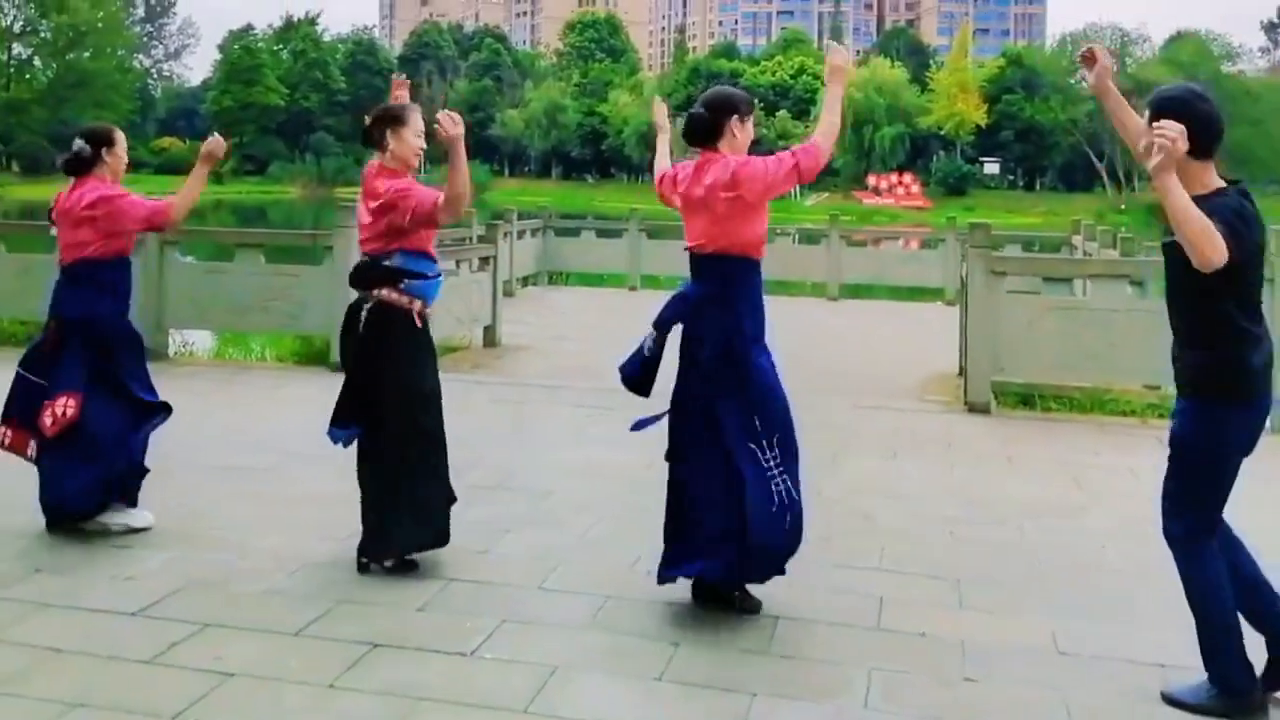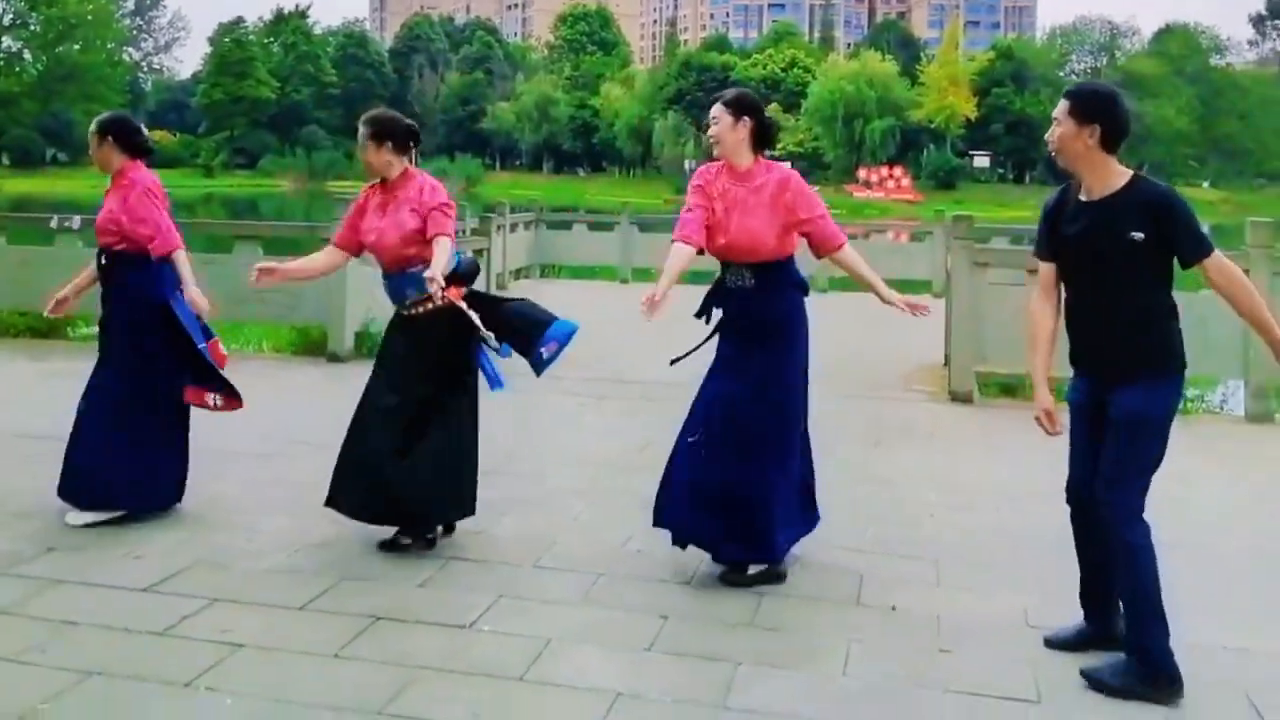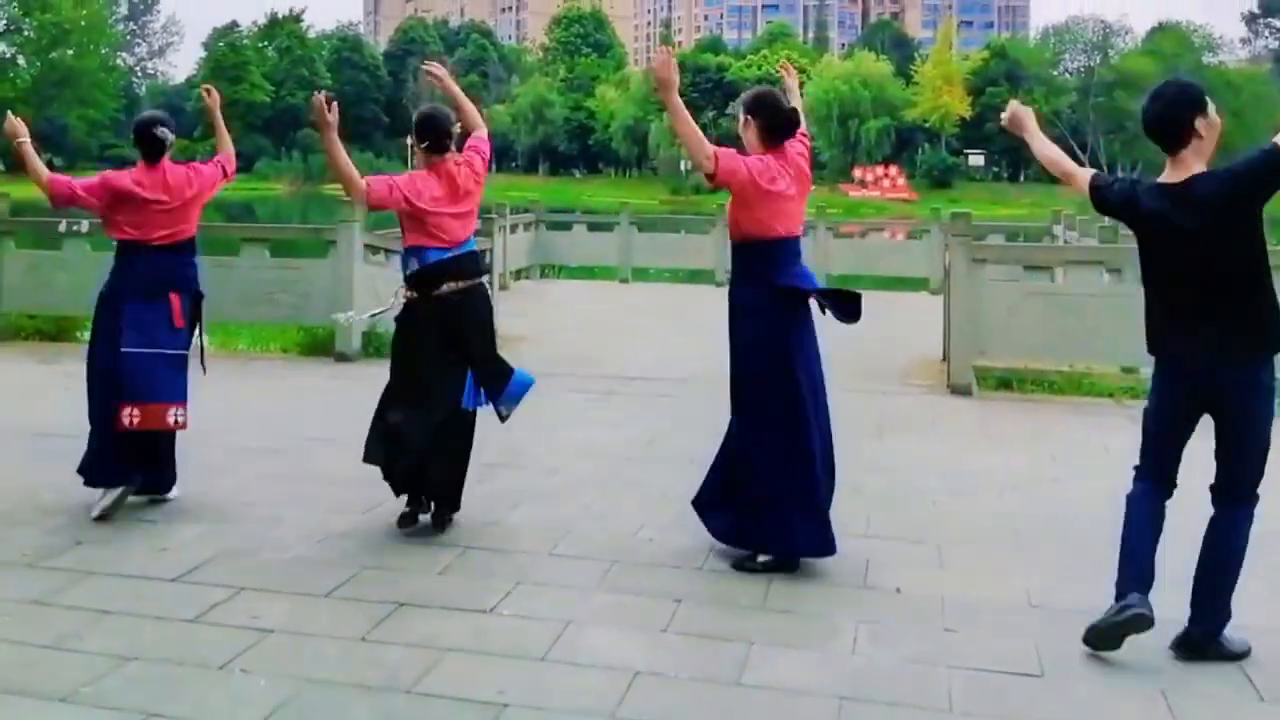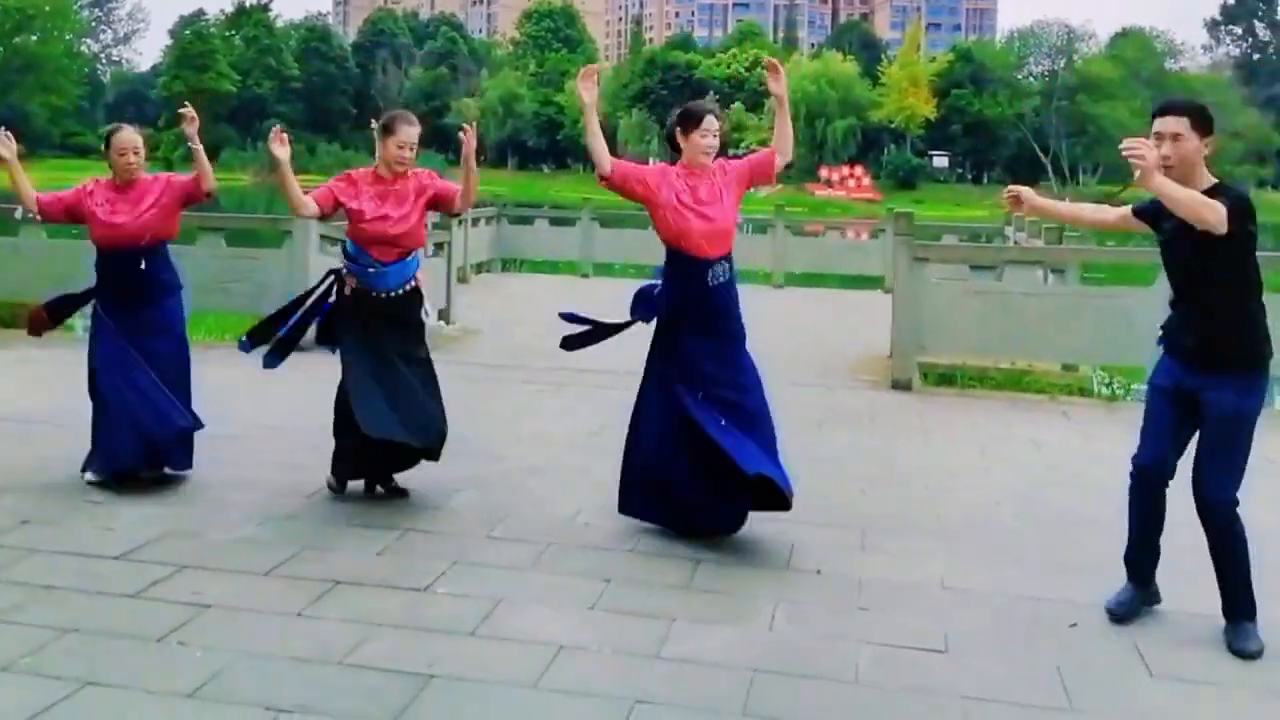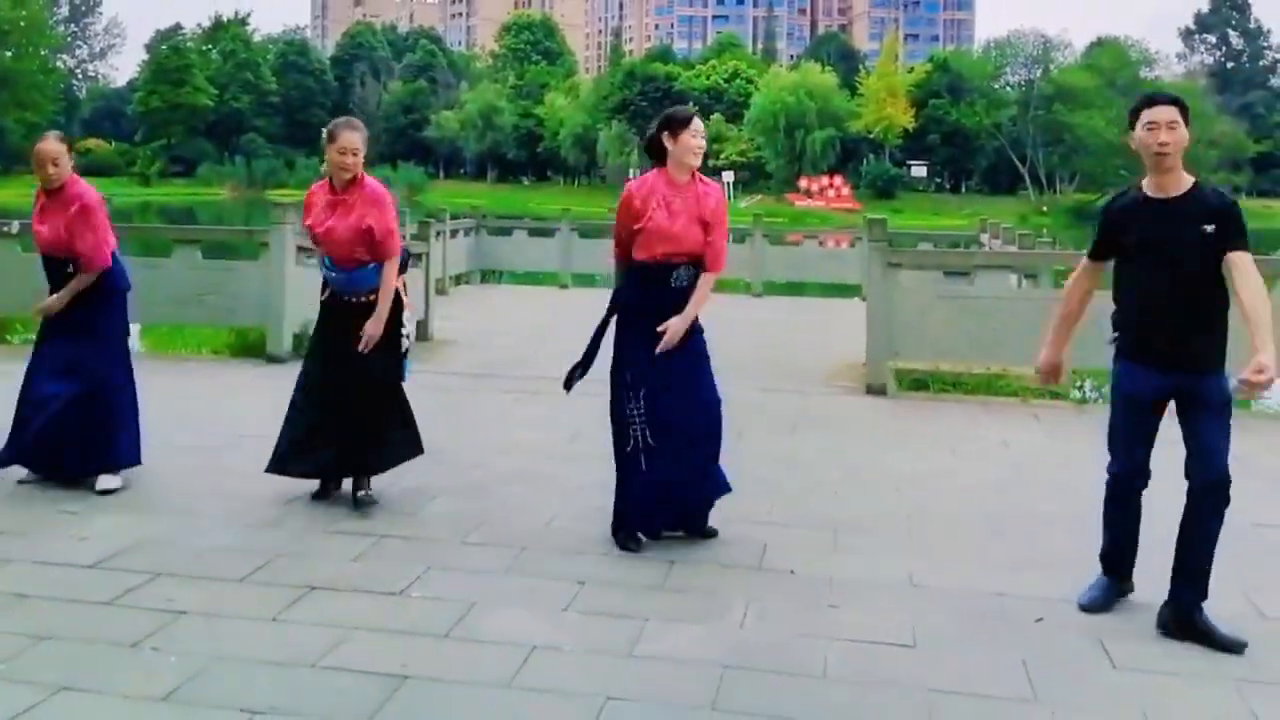
dt=0.7s
person 1, frame 1
left shoulder: (1221, 212)
right shoulder: (1218, 192)
left elbow: (1209, 258)
right elbow: (1145, 143)
left wrist: (1163, 176)
right wrist: (1106, 87)
left hip: (1222, 395)
left knee: (1188, 529)
right knee: (1200, 520)
person 1, frame 2
left shoulder: (1157, 204)
right shoulder: (1061, 209)
left elbow: (1224, 277)
right elbow: (1045, 294)
right wrist: (1042, 382)
left hip: (1148, 380)
right hip: (1092, 379)
left knee: (1117, 504)
right knee: (1085, 495)
left ankle: (1154, 665)
right ankle: (1103, 620)
person 1, frame 3
left shoulder: (1138, 201)
left elbow: (1071, 173)
left wrist: (1029, 129)
left hip: (1176, 369)
left knee: (1151, 484)
left ankle: (1131, 597)
right ankle: (1203, 629)
person 1, frame 4
left shoulder: (1232, 201)
right shoulder: (1163, 206)
left elbow: (1204, 216)
right elbow: (1109, 217)
left wrist: (1155, 180)
right wrist: (1043, 205)
left hip: (1235, 372)
right hip: (1179, 362)
left knee: (1214, 496)
right knee: (1147, 471)
left ankle: (1241, 615)
right ankle: (1140, 581)
person 1, frame 5
left shoulder: (1218, 207)
right shoulder: (1120, 210)
right elbow: (1084, 279)
right wrist: (1054, 345)
left hip: (1202, 368)
right hip: (1137, 364)
left knee: (1211, 481)
right knee: (1126, 475)
left ankle: (1184, 608)
right ankle: (1115, 574)
person 2, frame 1
left shoulder: (692, 175)
right shoulder: (744, 176)
left elbow: (663, 178)
right elbow: (812, 156)
left wrist: (661, 124)
right wrist: (833, 85)
left hip: (714, 313)
right hip: (729, 315)
left knee: (713, 439)
right knee: (758, 440)
left ankle: (716, 570)
right ankle: (722, 575)
person 2, frame 2
left shoulder: (784, 183)
right shoulder: (705, 180)
left elbow: (832, 244)
right elbow: (689, 238)
left wrist: (885, 293)
right wrist: (664, 284)
left hip: (778, 315)
right hip: (735, 313)
left knee: (767, 429)
right knee: (724, 421)
left ankle: (763, 551)
right ankle: (741, 537)
person 2, frame 3
left shoulder: (752, 171)
right shoulder: (796, 159)
left elbow: (705, 156)
right elbow: (799, 126)
left wrist: (671, 93)
right wrist: (793, 88)
left hip: (763, 303)
right hip: (782, 301)
left knee: (772, 418)
right knee: (769, 412)
left ankle: (783, 541)
right ankle: (781, 528)
person 2, frame 4
left shoulder: (731, 176)
right shoulder: (659, 181)
left elbow: (779, 157)
right elbow: (606, 165)
left wrist: (780, 103)
right wrist: (590, 108)
left hip: (723, 307)
right hip: (683, 309)
left knee: (735, 401)
right knee: (703, 403)
left ankle: (710, 497)
right ankle: (701, 504)
person 2, frame 5
left shoulder: (712, 195)
right shoulder: (638, 190)
left elbow: (713, 265)
right elbow: (622, 247)
left wrist: (686, 319)
right wrist: (623, 298)
left hip: (683, 314)
right hip: (640, 310)
left knee: (695, 407)
right knee: (640, 411)
left ankle: (685, 510)
right ankle: (633, 517)
person 3, frame 1
left shoulder: (378, 176)
right shoulder: (396, 190)
right elbow: (453, 207)
left wrist: (398, 109)
right wrist: (456, 143)
left hip: (391, 316)
right hip: (395, 318)
left knee: (390, 425)
right knee: (406, 427)
left ankle: (386, 536)
right ankle: (381, 546)
person 3, frame 2
left shoulder: (428, 191)
right shoulder: (366, 203)
left elbow: (444, 246)
right elbow: (334, 256)
left wrist: (435, 274)
right wrist: (282, 271)
left hip: (443, 317)
right hip: (408, 320)
left knee: (418, 418)
right knee: (391, 416)
left ankle: (422, 521)
right ankle: (430, 514)
person 3, frame 3
left shoulder: (411, 186)
right shoulder: (469, 170)
left elbow: (360, 192)
right elbow: (479, 127)
left wrist: (330, 134)
right wrist: (449, 85)
left hip: (430, 302)
right hip: (469, 297)
left knee: (416, 396)
right knee: (454, 396)
left ankle: (419, 496)
right ankle: (441, 500)
person 3, frame 4
left shoulder: (423, 183)
right shoulder: (352, 183)
left elbow: (464, 203)
right elbow: (306, 208)
left wrist: (468, 159)
right wrist: (284, 166)
left hip: (402, 299)
right hip: (357, 297)
left knee: (407, 382)
right knee: (363, 380)
left ankle: (380, 469)
right ankle: (347, 467)
person 3, frame 5
left shoulder: (376, 196)
right shoulder: (315, 196)
left elbow: (391, 260)
left wrist: (380, 317)
left hip: (377, 300)
right hip: (336, 301)
left knee: (369, 387)
right knee: (323, 385)
left ankle: (361, 476)
right ankle: (331, 472)
person 4, frame 1
left shoulder: (73, 194)
right shoulder: (104, 197)
right elbow: (166, 215)
right wrist: (204, 166)
left hip: (82, 307)
right hip: (97, 311)
left knee: (85, 404)
right knee: (119, 401)
left ankle: (72, 502)
right ankle: (109, 501)
person 4, frame 2
left shoulder: (138, 185)
right shoulder: (121, 185)
left elbow: (166, 241)
right elbow: (111, 253)
left wrist: (189, 285)
right wrist: (71, 289)
left hip: (144, 301)
right hip: (130, 301)
left knee: (123, 394)
right knee: (149, 395)
left ankle: (110, 497)
right ankle: (149, 489)
person 4, frame 3
left shoulder: (118, 185)
right shoulder: (192, 179)
left elbow: (54, 186)
right elbow: (228, 162)
right wrist: (216, 114)
left hip: (131, 287)
right hip: (177, 289)
left knee: (117, 378)
right knee: (160, 383)
left ankle: (116, 473)
right ankle: (154, 478)
person 4, frame 4
left shoulder: (164, 187)
right shoulder: (91, 194)
left elbow: (207, 187)
right elbow: (40, 205)
left wrist: (194, 141)
left hip: (158, 293)
right hip: (112, 295)
left knee: (165, 373)
right knee: (113, 375)
left ankle: (161, 454)
right ankle: (113, 456)
person 4, frame 5
left shoulder: (86, 200)
right shoulder: (44, 195)
left elbow: (95, 263)
left wrist: (62, 299)
right wrist: (55, 297)
left hip: (100, 294)
right hip: (65, 293)
left knee: (101, 376)
right knee: (52, 374)
left ankle: (110, 462)
right ankle: (49, 459)
